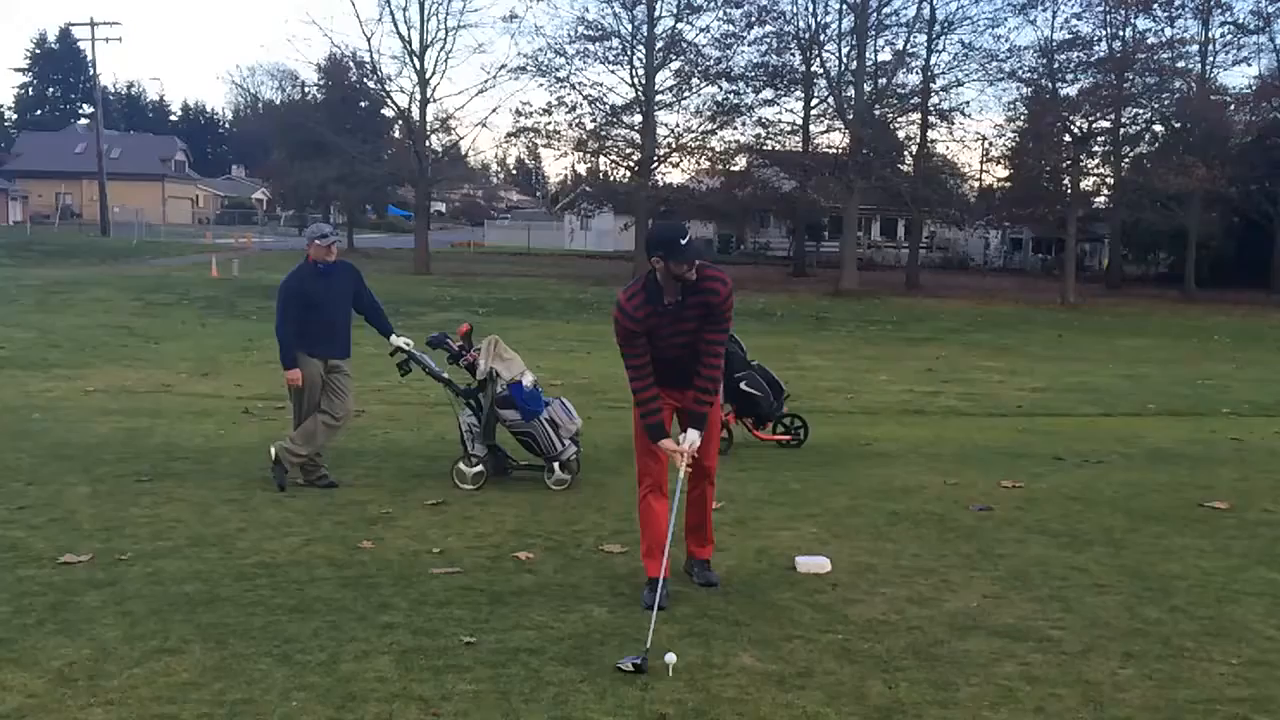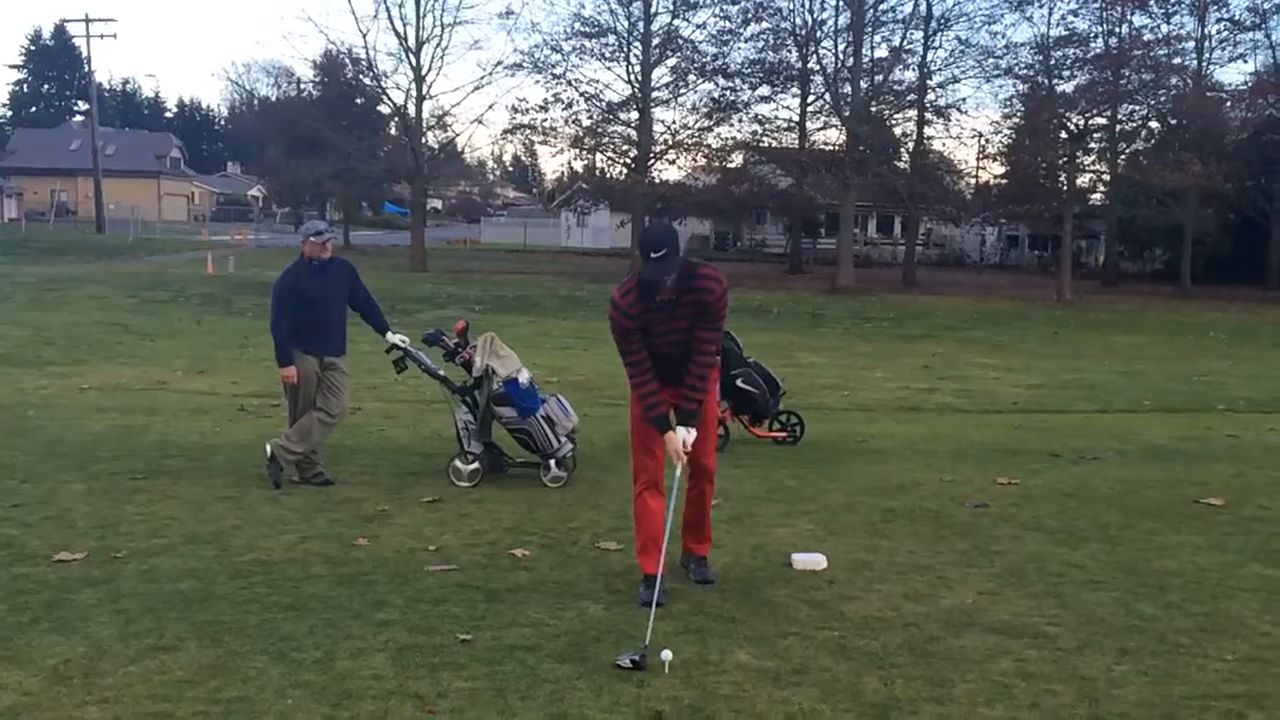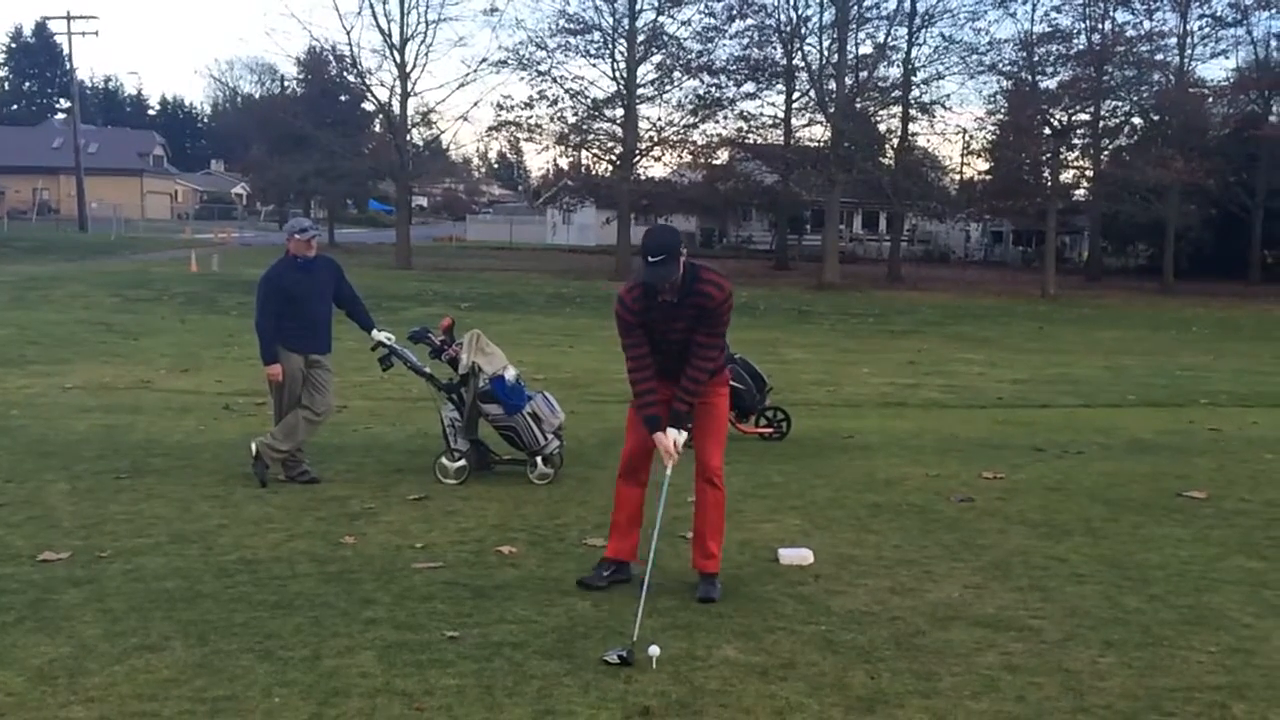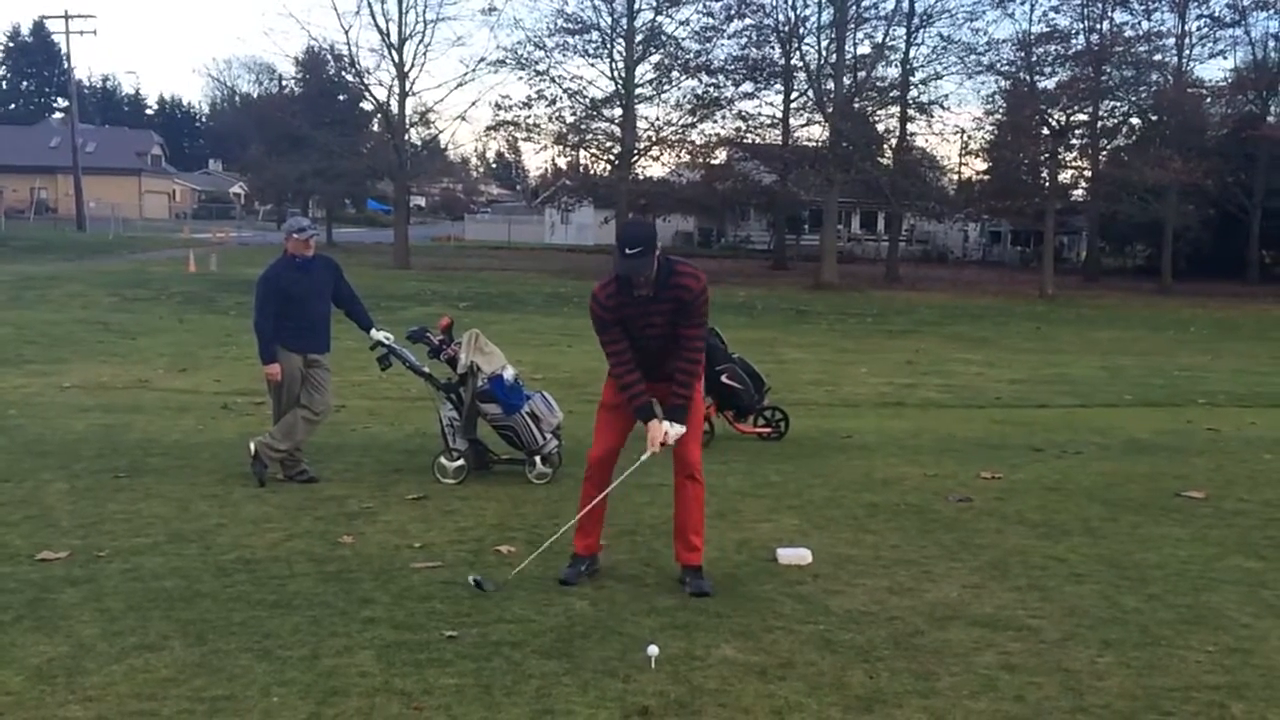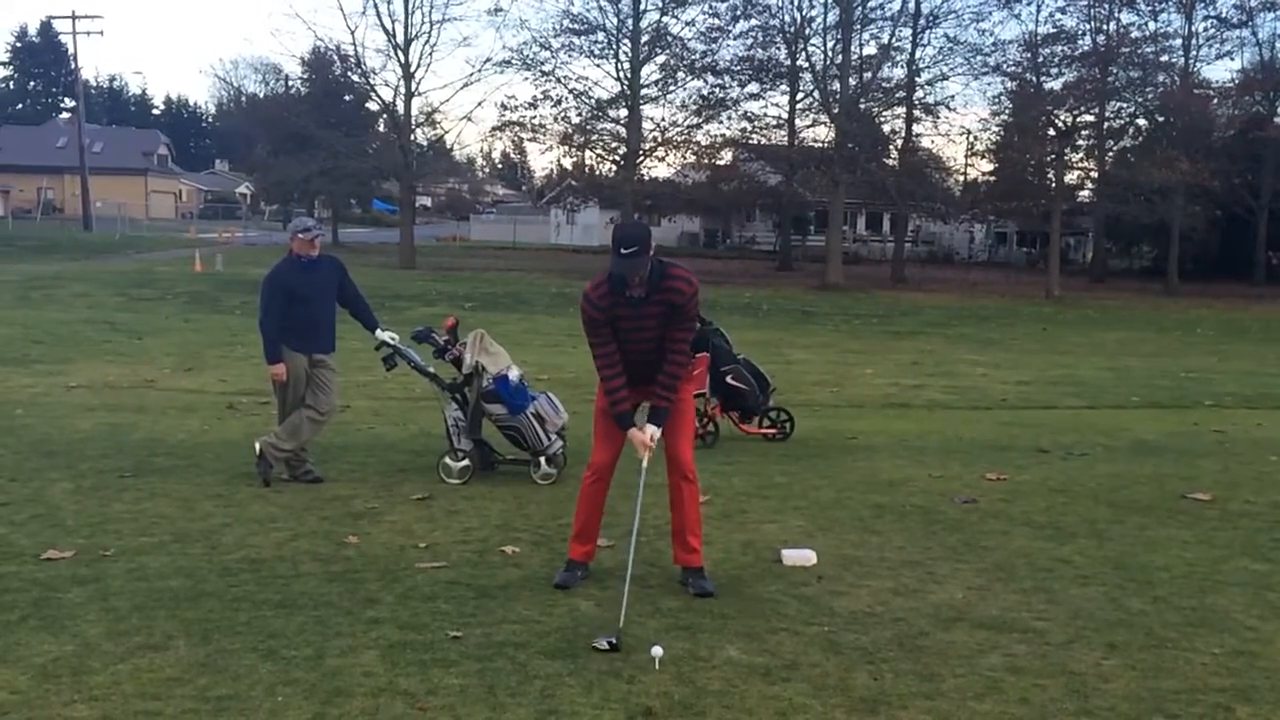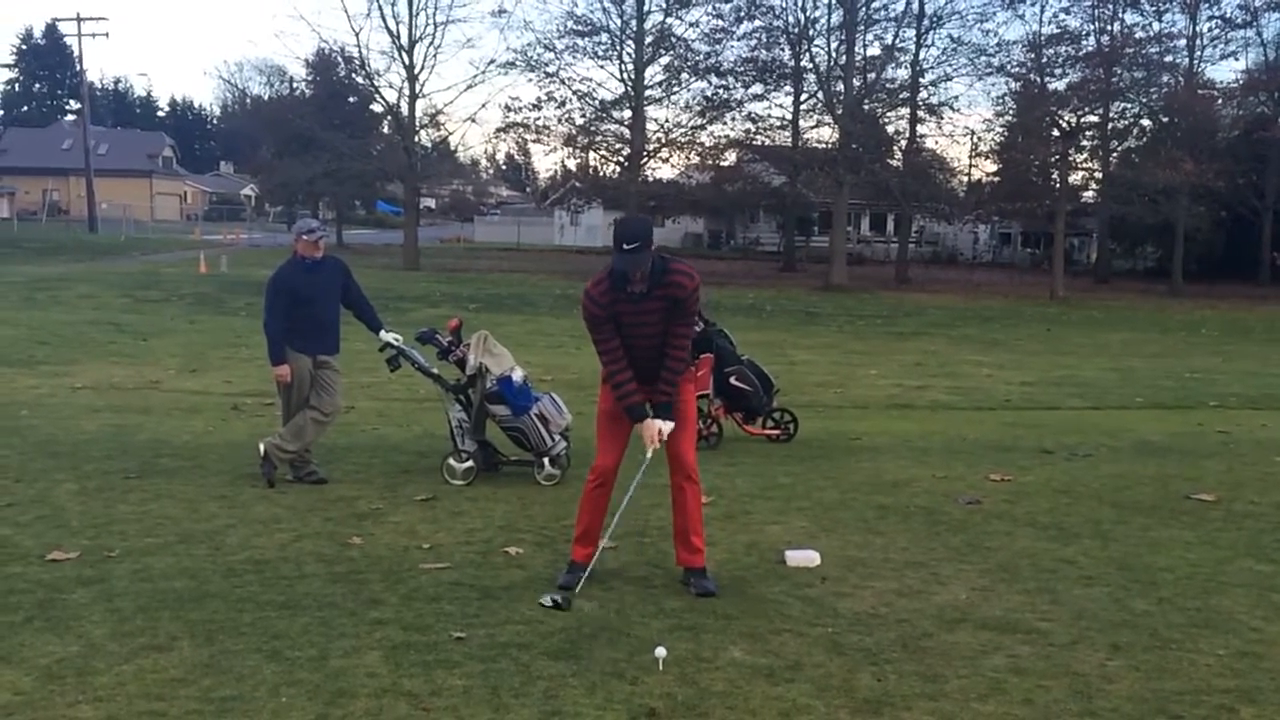
dt=0.7s
person 1, frame 1
left shoulder: (716, 287)
right shoulder: (630, 305)
left elbow: (712, 357)
right elbow: (639, 375)
left wrist: (697, 423)
right wrist: (658, 434)
left hip: (701, 385)
right hip: (655, 387)
left knee: (704, 469)
right knee: (652, 479)
left ankle: (699, 555)
right ankle: (656, 575)
person 1, frame 2
left shoulder: (711, 285)
right shoulder: (624, 301)
left elbow: (704, 355)
right elbow: (639, 371)
left wrist: (688, 420)
right wrist: (664, 429)
left hip: (698, 380)
right hip: (650, 383)
left knee: (703, 467)
right knee: (648, 475)
left ankle: (695, 551)
right ankle: (651, 572)
person 1, frame 3
left shoulder: (716, 291)
right shoulder: (630, 299)
left elbow: (704, 359)
right elbow: (640, 366)
left wrist: (681, 422)
right wrist: (656, 428)
left hip: (708, 382)
right hip: (656, 380)
left knee: (710, 469)
right knee: (632, 462)
left ankle: (708, 570)
right ankle: (617, 560)
person 1, frame 4
left shoulder: (691, 283)
right shoulder: (604, 296)
left elbow: (691, 351)
right elbow: (621, 361)
left wrist: (676, 415)
right wrist: (647, 418)
left hip: (680, 377)
right hip: (628, 377)
left knee: (689, 463)
right knee: (600, 458)
left ankle: (691, 565)
right ankle: (585, 553)
person 1, frame 5
left shoulder: (682, 286)
right shoulder: (596, 297)
left elbow: (677, 355)
right elbow: (607, 364)
left wrist: (657, 417)
right wrist: (626, 424)
left hip: (671, 380)
right hip: (620, 381)
left knee: (682, 466)
right knee: (600, 464)
left ankle: (691, 566)
right ankle: (578, 558)
person 1, frame 6
left shoulder: (684, 281)
right shoulder: (597, 294)
left elbow: (678, 348)
right elbow: (614, 360)
left wrist: (664, 410)
right wrist: (640, 417)
left hip: (673, 380)
right hip: (622, 382)
left knee: (685, 466)
right knee: (604, 467)
left ankle: (694, 565)
right ankle: (580, 559)
person 2, frame 1
left shoulder: (348, 273)
right shoulder: (296, 280)
left elbow: (369, 306)
right elbow: (284, 326)
left wrist: (391, 335)
right wrist: (290, 366)
left hip: (337, 359)
right hip: (306, 358)
left knee: (339, 411)
right knee: (308, 416)
left ankle: (285, 454)
right ankle: (312, 471)
person 2, frame 2
left shoulder: (343, 270)
right shoulder: (291, 278)
left elbow: (365, 303)
right elbow: (279, 323)
left wrist: (387, 332)
right wrist: (285, 363)
left hip: (333, 356)
right hip: (302, 355)
left knee: (334, 407)
right knee: (303, 414)
left ankle: (281, 451)
right ankle: (308, 468)
person 2, frame 3
left shoulder: (329, 268)
right shoulder: (275, 275)
left elbow: (350, 301)
right elbow: (264, 321)
left wrist: (372, 330)
right wrist: (270, 361)
left hip: (318, 354)
right hip: (287, 353)
left knee: (319, 407)
right knee: (288, 412)
left ankle: (266, 449)
right ankle: (294, 466)
person 2, frame 4
left shoulder: (327, 267)
right shoulder: (274, 275)
left elbow: (349, 300)
right elbow: (263, 321)
left wrist: (371, 329)
right wrist: (268, 360)
left hip: (317, 353)
right hip: (286, 352)
left knee: (318, 406)
right knee: (288, 411)
left ankle: (265, 449)
right ankle: (292, 465)
person 2, frame 5
left shoulder: (332, 267)
right shoulder: (279, 275)
left elbow: (354, 300)
right elbow: (268, 321)
left wrist: (376, 329)
right wrist: (274, 360)
left hip: (321, 353)
right hip: (290, 352)
left knee: (323, 406)
right knee: (293, 411)
left ankle: (269, 449)
right ankle: (297, 465)
person 2, frame 6
left shoulder: (336, 268)
right shoulder: (284, 276)
left elbow: (358, 302)
right elbow: (272, 322)
left wrist: (380, 330)
right wrist: (278, 361)
left hip: (326, 354)
right hip: (295, 353)
left knee: (326, 407)
right knee: (297, 413)
left ankle: (274, 450)
right ankle: (301, 466)
